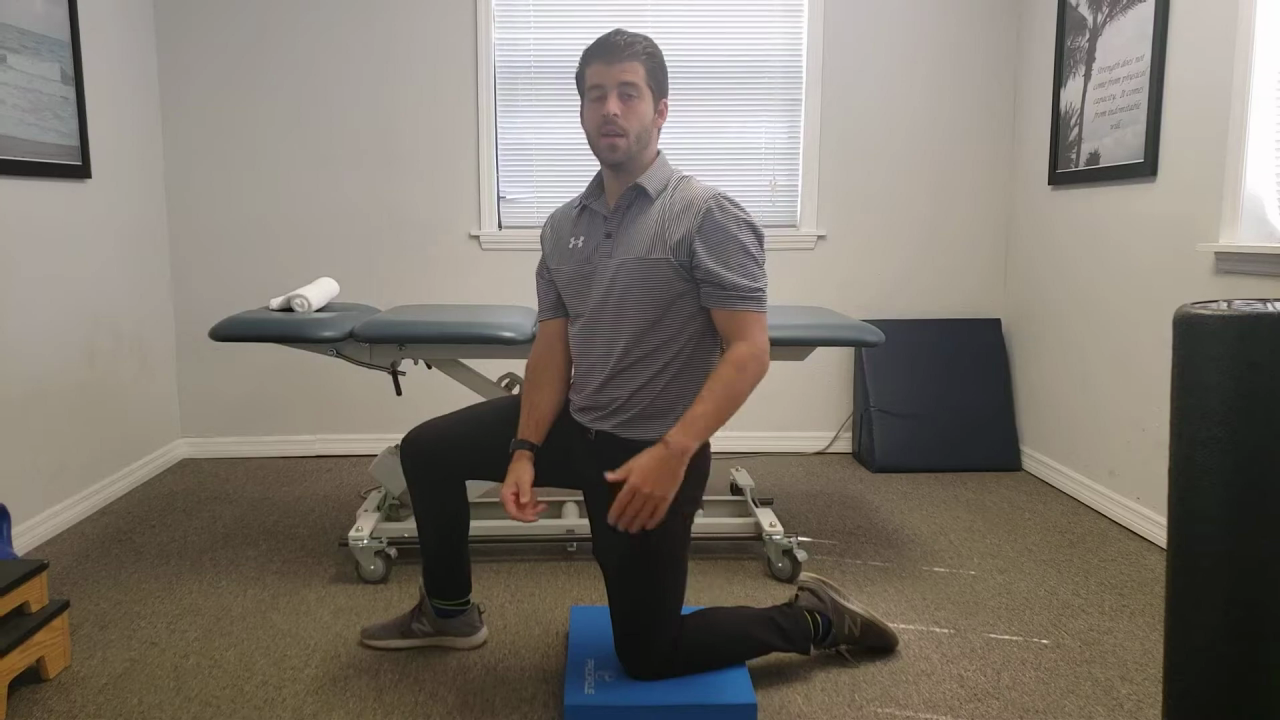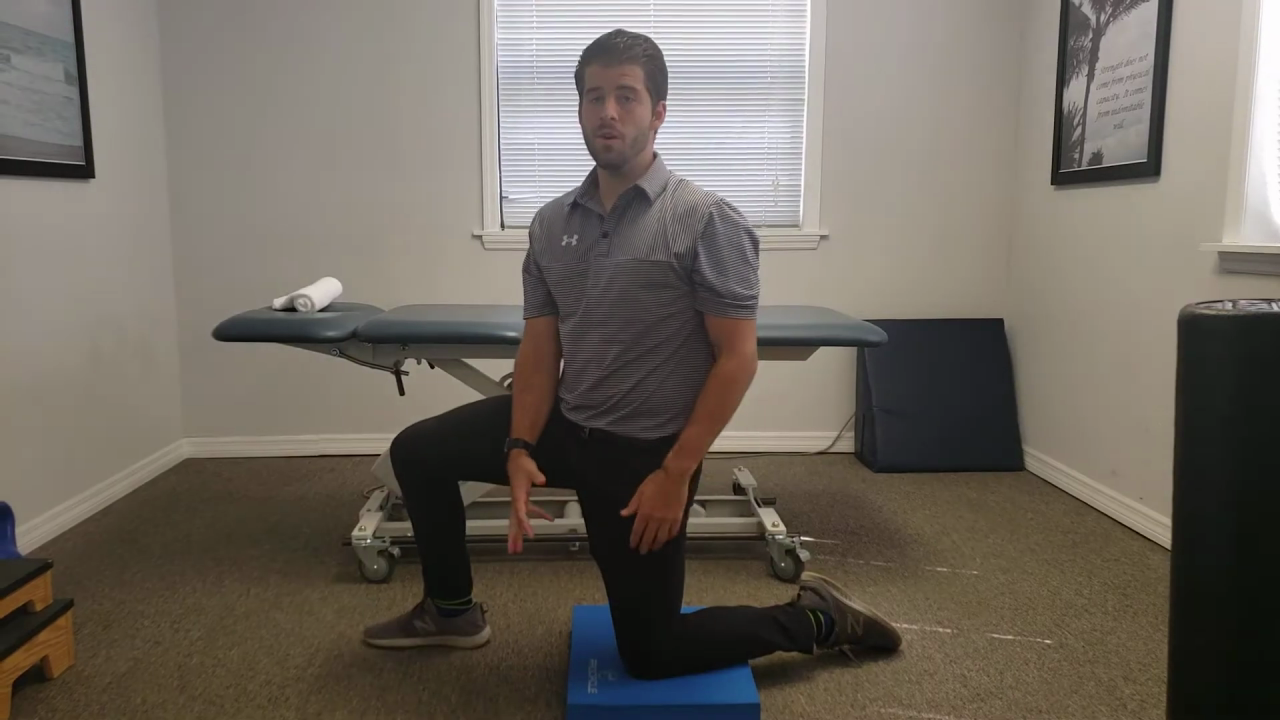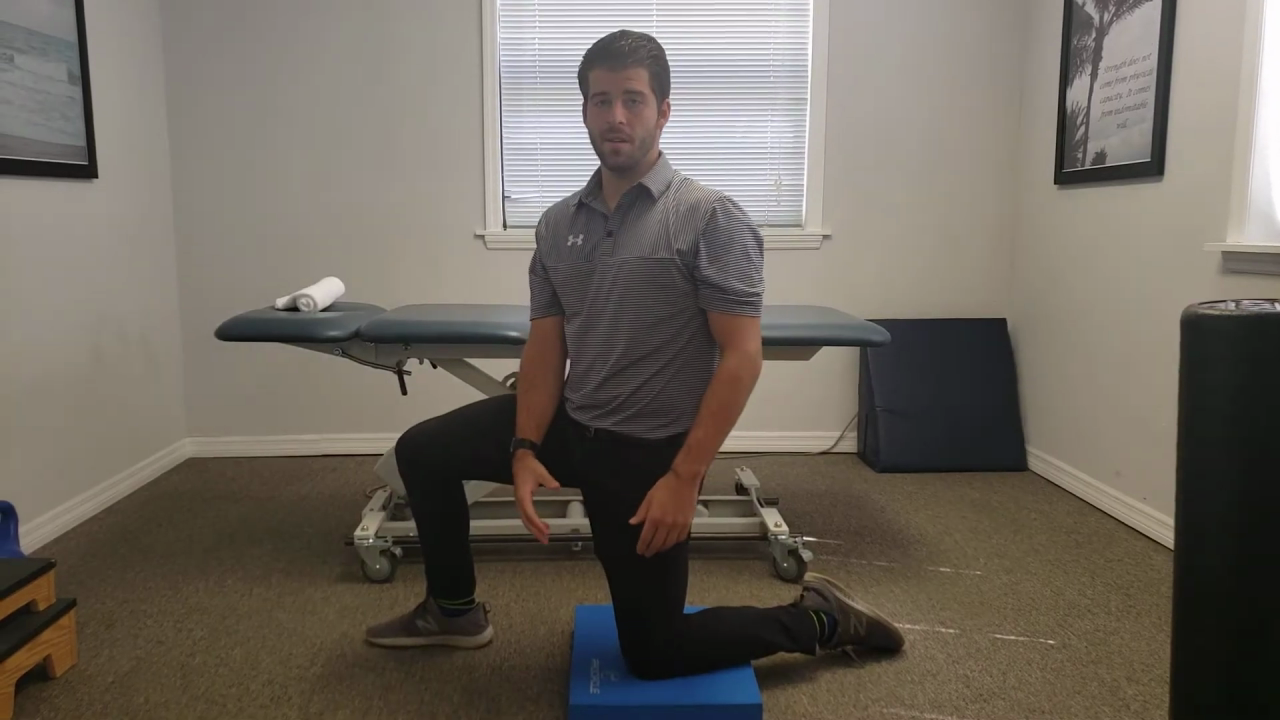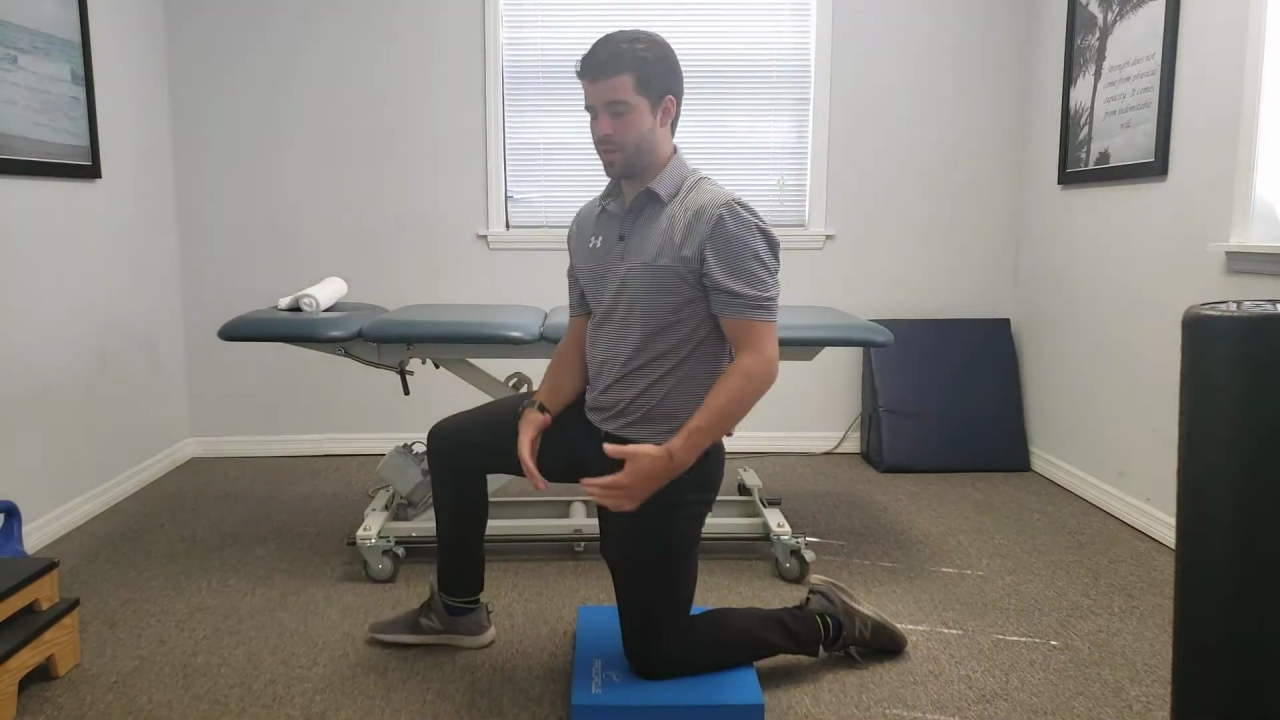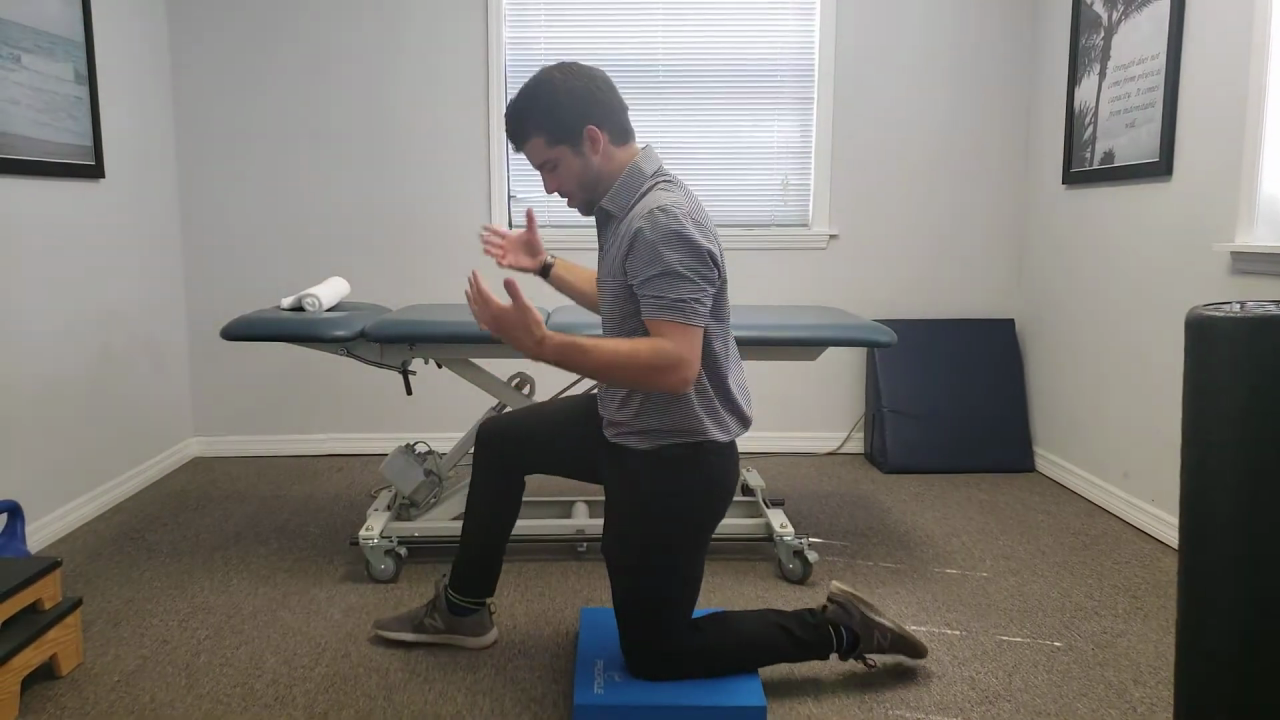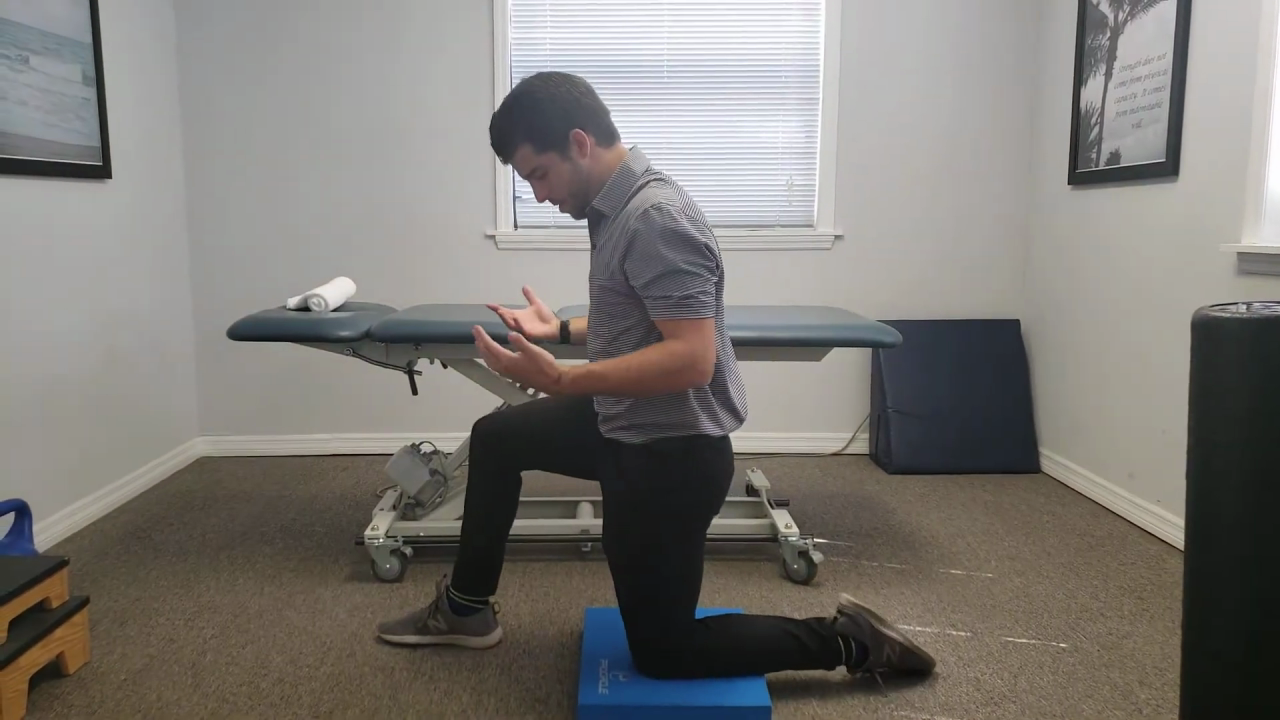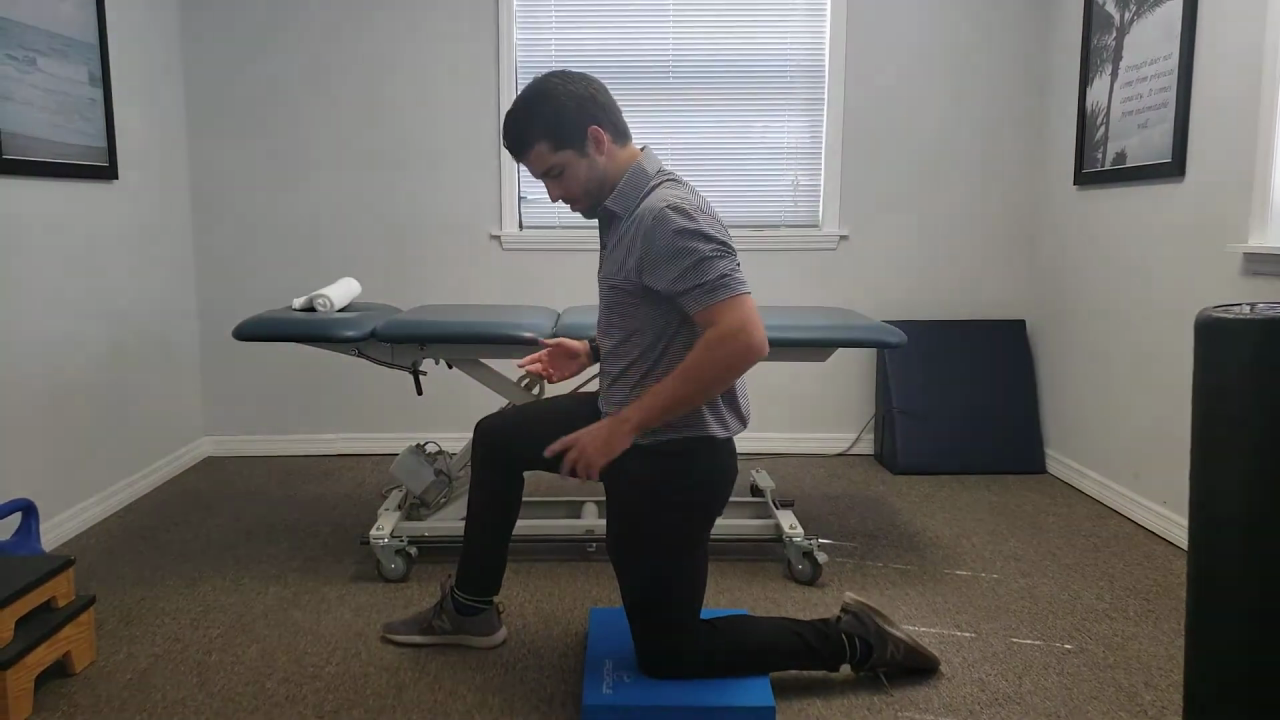
dt=0.7s
person 1, frame 1
left shoulder: (707, 215)
right shoulder: (562, 226)
left elbow: (748, 351)
right elbow: (552, 348)
left wrist: (674, 452)
right wrist: (525, 451)
left hip: (651, 449)
right hip: (577, 428)
left knee: (649, 656)
right knee: (428, 449)
left ankle: (814, 618)
right ankle: (449, 611)
person 1, frame 2
left shoulder: (705, 221)
right shoulder: (551, 223)
left elbow: (737, 358)
right elbow: (540, 346)
left wrist: (676, 473)
right wrist: (519, 450)
left hip: (644, 451)
right hip: (567, 425)
left knee: (651, 653)
right knee: (417, 451)
left ankle: (816, 618)
right ankle: (451, 611)
person 1, frame 3
left shoulder: (709, 218)
right shoulder: (558, 223)
left elbow: (742, 356)
right elbow: (546, 346)
left wrist: (684, 476)
right wrist: (524, 449)
left hip: (649, 452)
right hip: (572, 424)
left knee: (653, 654)
right knee: (422, 451)
left ankle: (819, 618)
right ankle: (453, 609)
person 1, frame 4
left shoulder: (720, 219)
right shoulder: (590, 220)
left elbow: (757, 362)
right elbow: (582, 334)
left wrist: (672, 459)
right wrist: (540, 413)
left hip: (668, 456)
right hip: (597, 425)
left knee: (657, 652)
right knee: (452, 442)
left ankle: (823, 623)
right ankle: (457, 609)
person 1, frame 5
left shoulder: (662, 221)
right shoulder: (630, 206)
left elbow: (674, 364)
left wrist: (544, 345)
right wrist: (544, 266)
left hip: (678, 459)
right hip: (631, 430)
left knee: (655, 654)
right knee: (500, 439)
left ankle: (835, 628)
right ankle: (463, 609)
person 1, frame 6
left shoulder: (657, 219)
right shoulder: (619, 207)
left elbow: (692, 359)
left wrist: (560, 380)
right wrist: (559, 329)
left hip: (672, 454)
right hip: (627, 425)
left knee: (662, 651)
right knee: (495, 439)
left ankle: (846, 639)
right ankle: (465, 608)
person 1, frame 7
left shoulder: (667, 217)
right shoulder: (629, 207)
left elbow: (741, 339)
left wrist: (621, 428)
right wrist: (593, 351)
left hip: (675, 457)
right hip: (640, 432)
left knee: (667, 652)
right knee: (498, 438)
left ankle: (849, 638)
right ankle: (470, 608)
